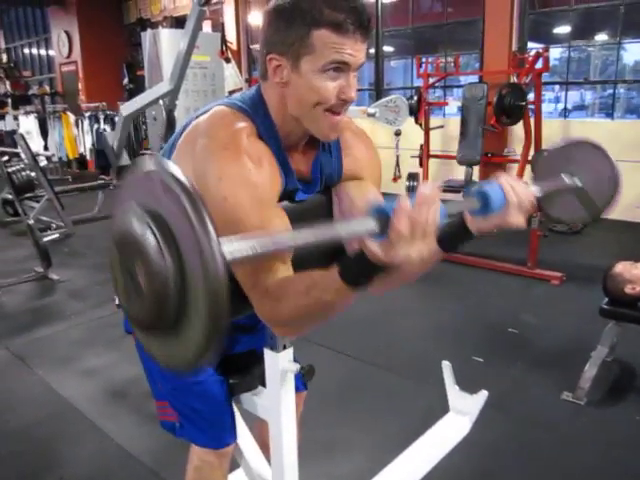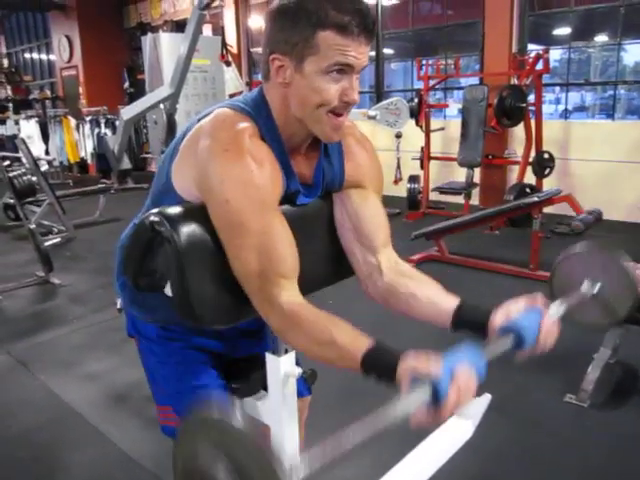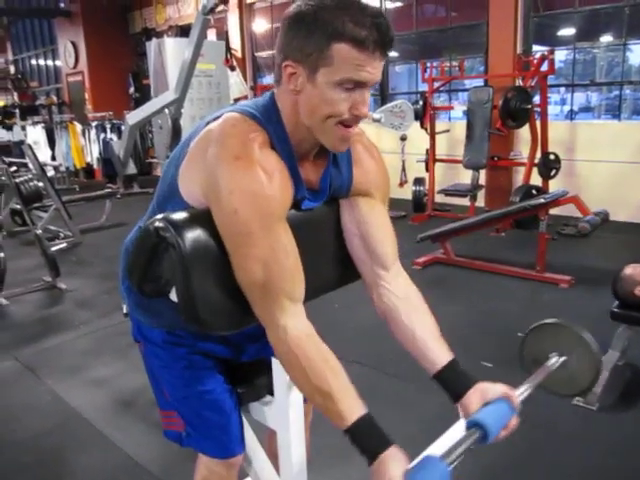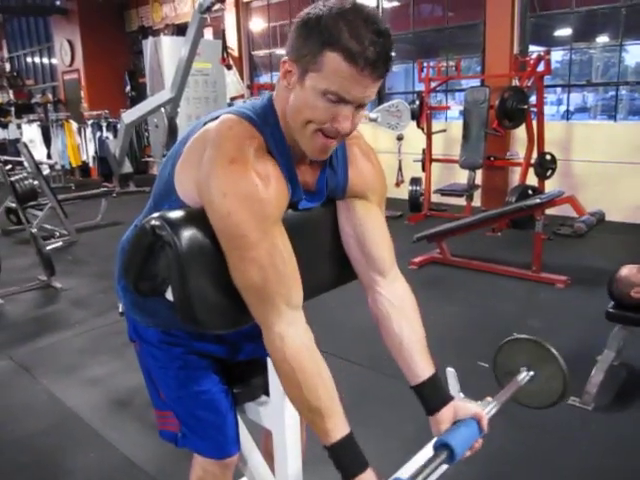
dt=0.3s
person 1, frame 1
left shoulder: (347, 144)
right shoulder: (233, 147)
left elbow: (374, 274)
right elbow: (279, 309)
left wrist: (465, 227)
right wrist: (370, 260)
left hip: (244, 295)
right knee: (215, 439)
person 1, frame 2
left shoulder: (349, 149)
right shoulder: (236, 151)
left elbow: (379, 267)
right elbow: (281, 304)
left wrist: (483, 320)
right wrist: (395, 368)
left hip: (246, 298)
right hip: (172, 306)
left knee: (291, 399)
person 1, frame 3
left shoulder: (359, 158)
right shoulder: (245, 160)
left elbow: (387, 279)
right elbow: (285, 320)
left wrist: (462, 385)
left hip: (250, 301)
right hip: (174, 309)
person 1, frame 4
left shoulder: (355, 160)
right shoulder: (238, 161)
left elbow: (385, 283)
right elbow: (284, 325)
left wrist: (438, 401)
left hip: (247, 300)
right hip: (170, 308)
left knee: (292, 403)
